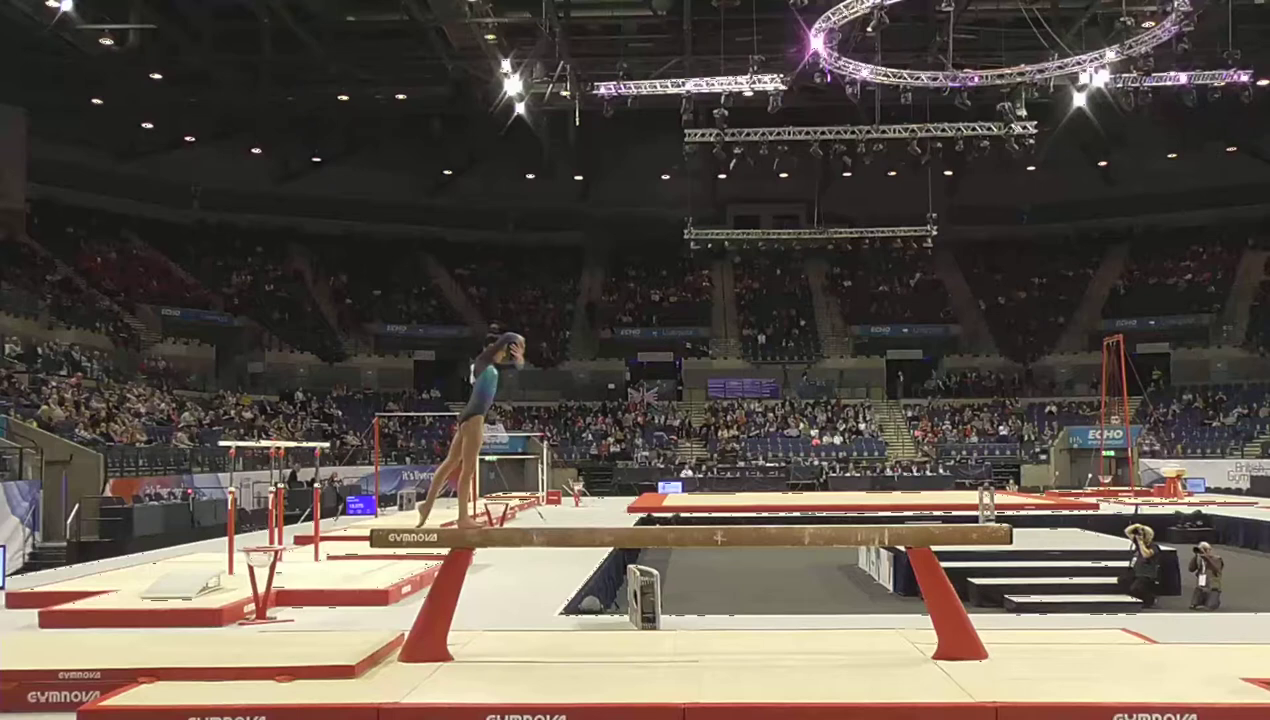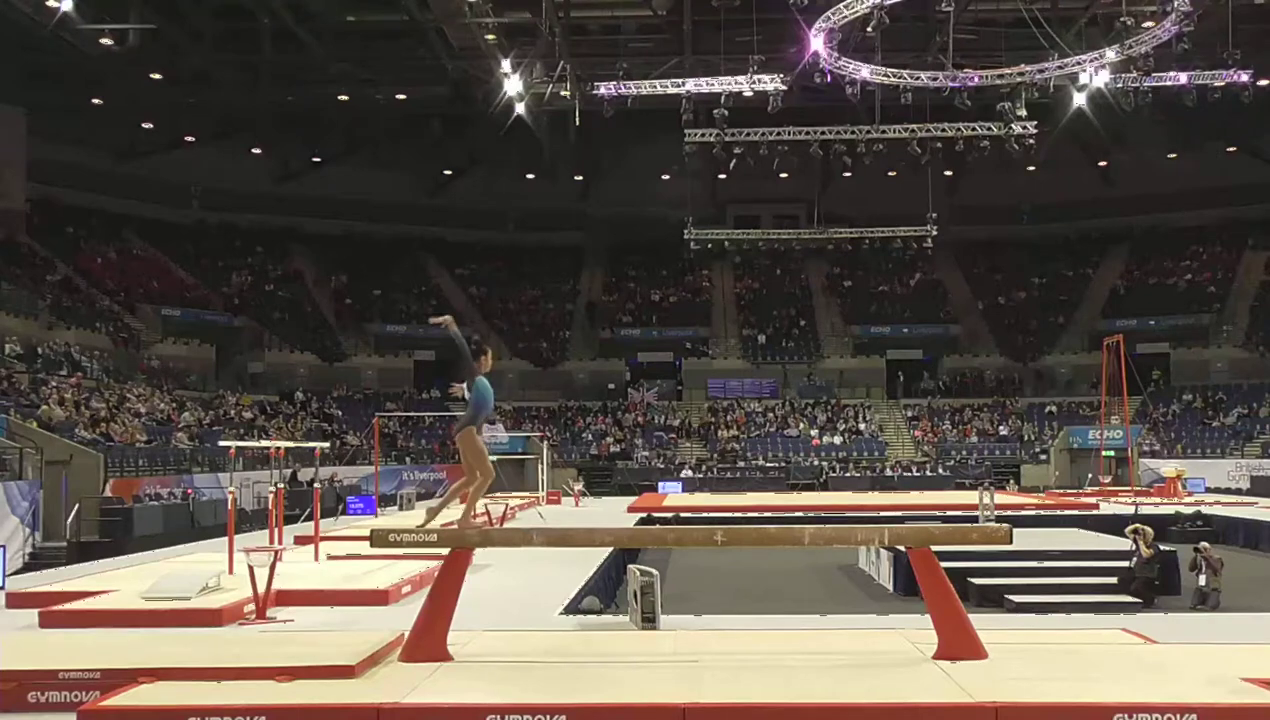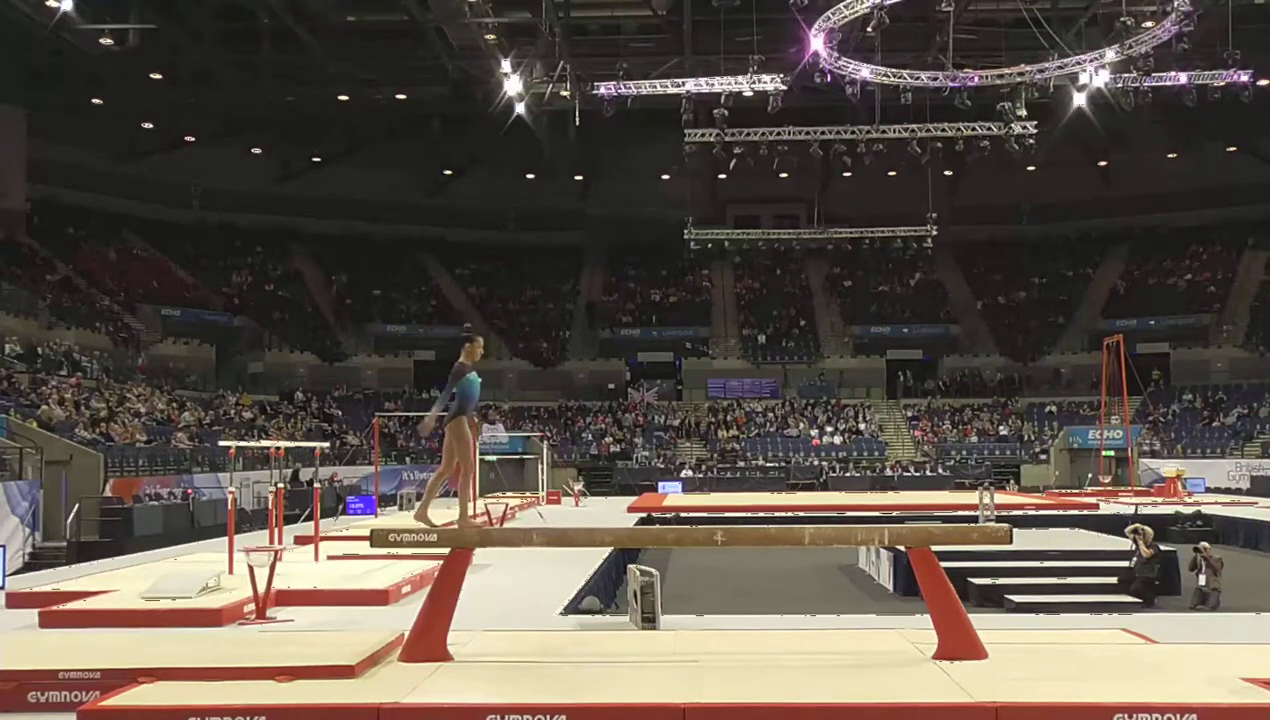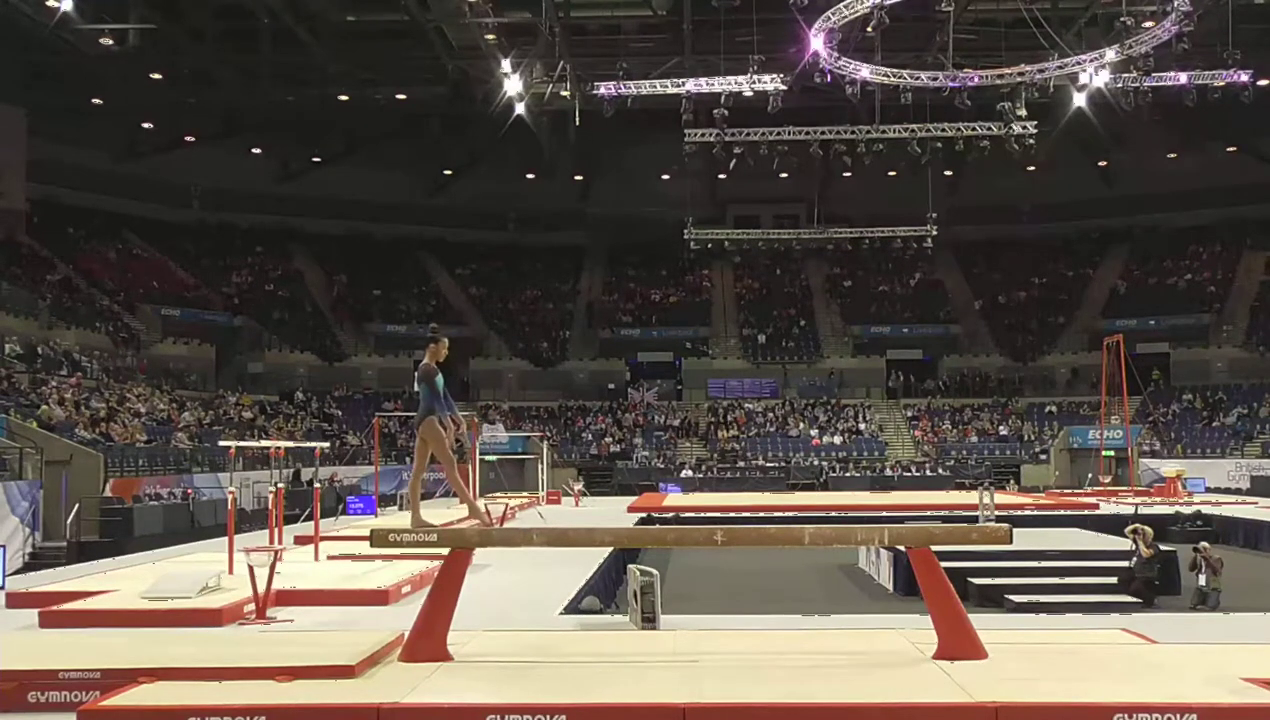
dt=0.7s
person 1, frame 1
left shoulder: (491, 366)
right shoulder: (482, 361)
left elbow: (516, 365)
right elbow: (506, 338)
left wrist: (518, 358)
right wrist: (518, 339)
left hip: (470, 418)
right hip: (473, 418)
left knee: (451, 462)
right knee: (468, 468)
left ankle: (427, 504)
right ankle: (463, 518)
person 1, frame 2
left shoulder: (478, 379)
right shoulder: (473, 374)
right elbow: (463, 348)
right wrist: (450, 323)
left hip: (470, 432)
right hip: (467, 431)
left knee: (471, 478)
right knee: (487, 473)
left ankle: (435, 510)
right ankle: (465, 518)
person 1, frame 3
left shoulder: (469, 369)
right shoulder: (461, 368)
right elbow: (447, 391)
right wrist: (433, 413)
left hip: (461, 420)
right hip: (457, 420)
left knee: (446, 468)
right knee: (467, 468)
left ankle: (422, 510)
right ankle: (463, 517)
person 1, frame 4
left shoulder: (432, 369)
right shoulder: (427, 370)
left elbow: (445, 396)
right elbow: (437, 399)
left wrist: (459, 419)
right wrist: (449, 425)
left hip: (425, 422)
right hip: (428, 421)
left knee: (419, 469)
right knee: (450, 465)
left ankle: (416, 517)
right ankle: (473, 508)
